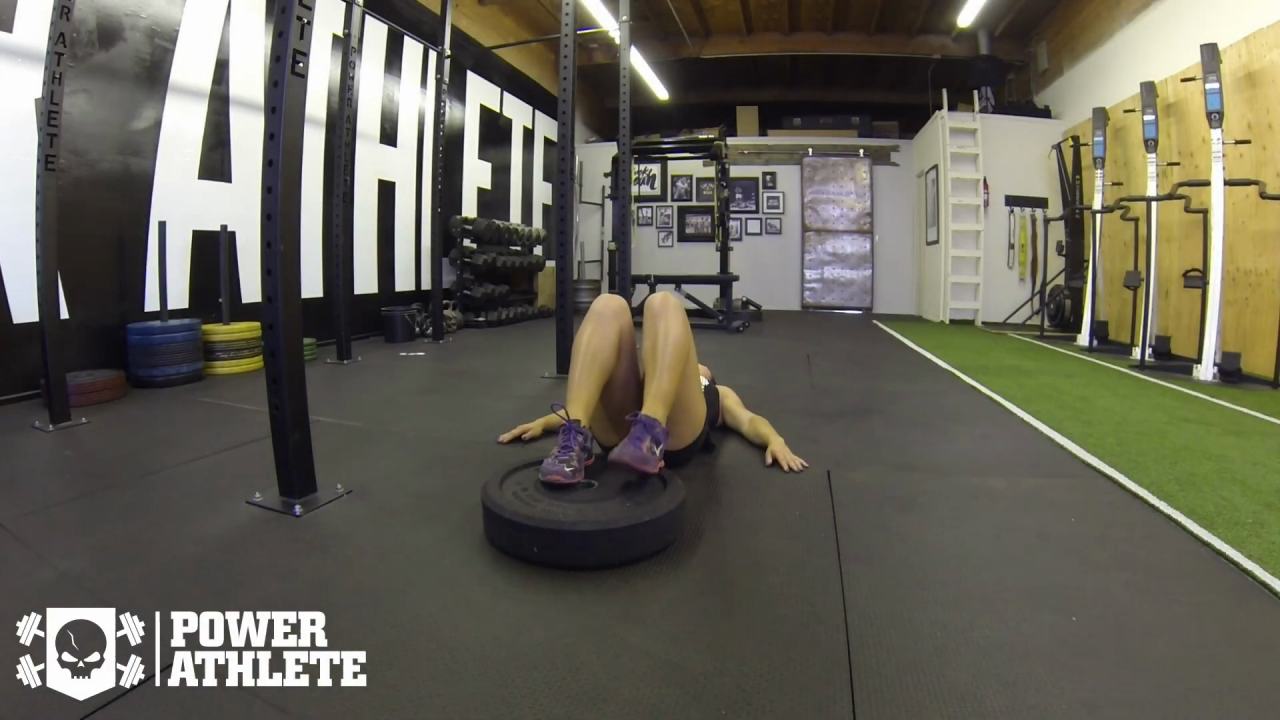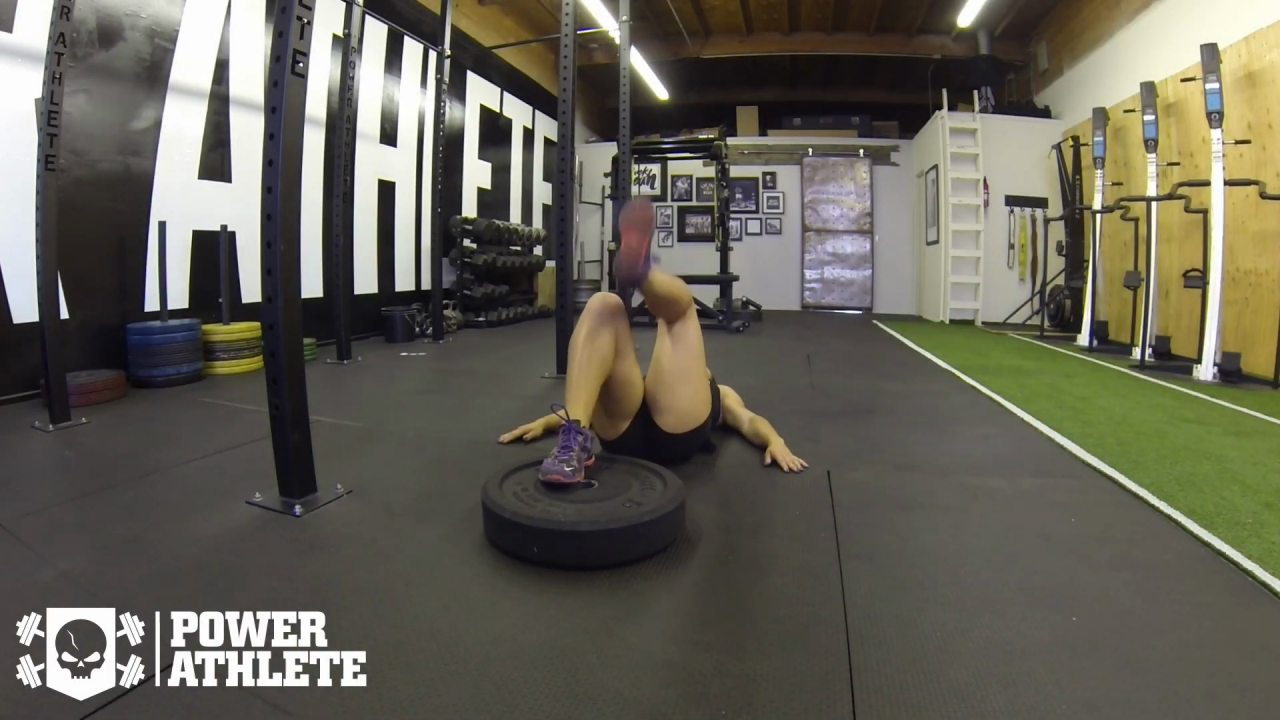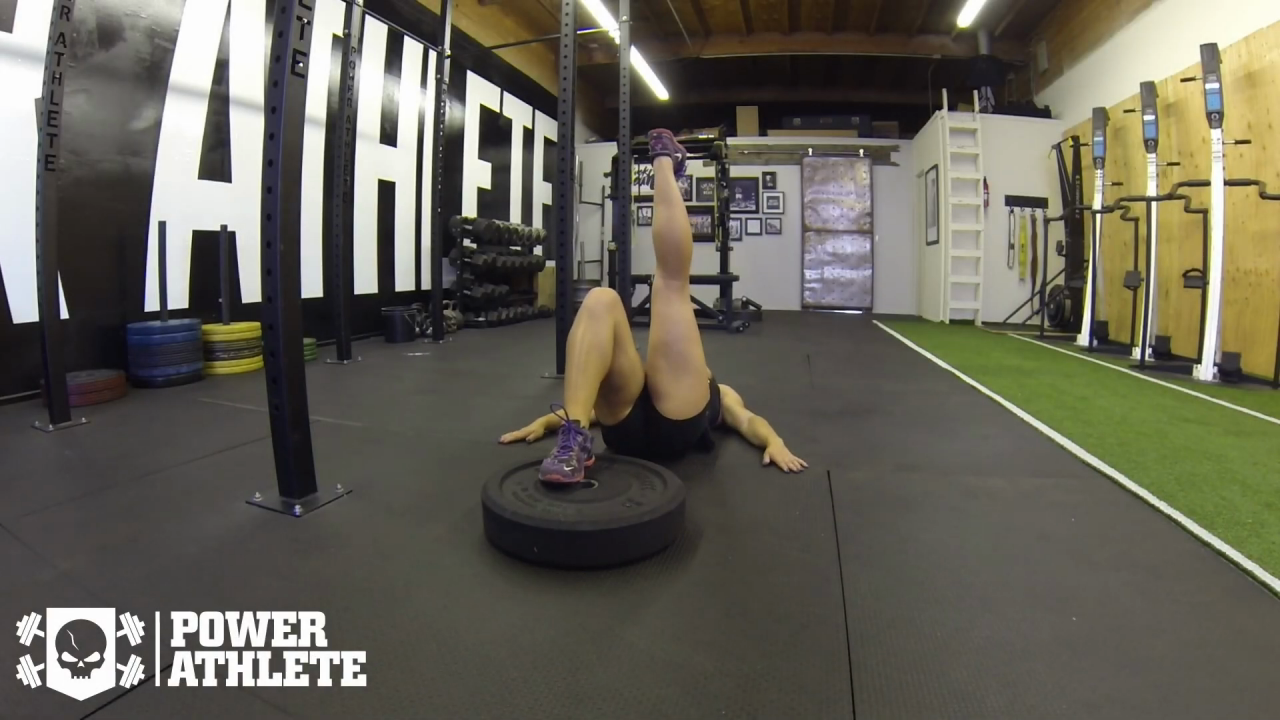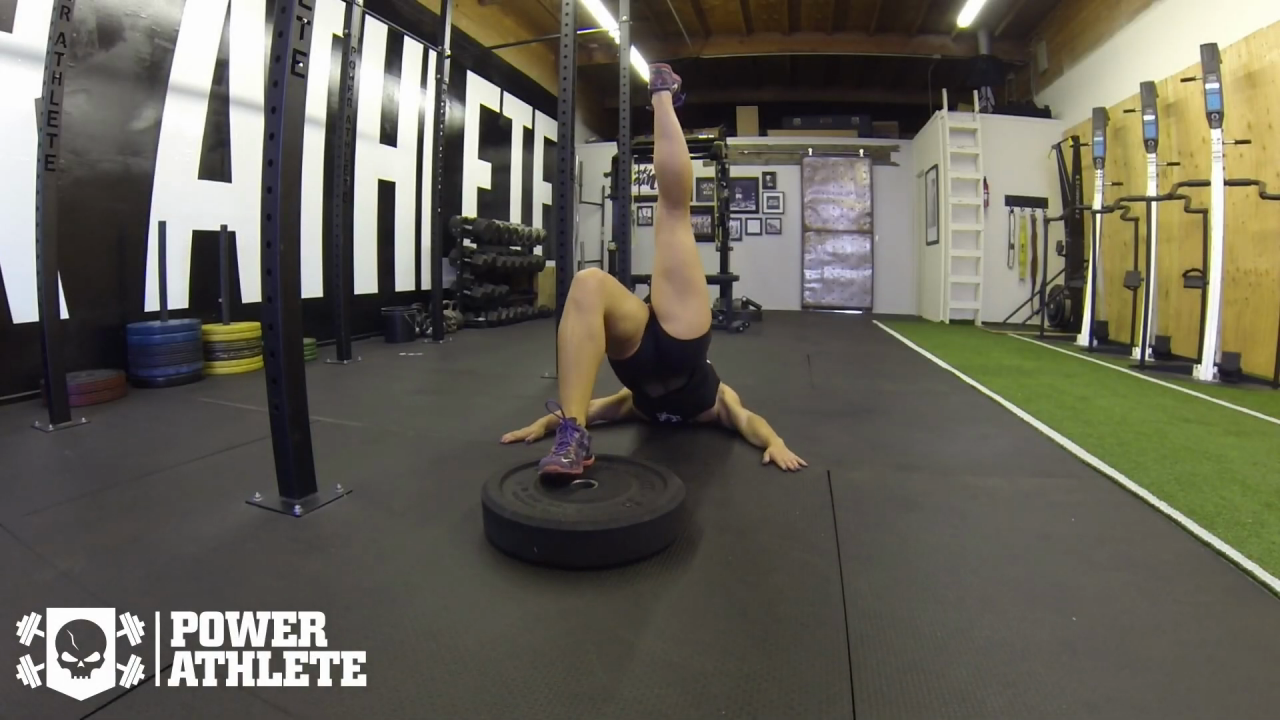
dt=1s
person 1, frame 1
left shoulder: (719, 394)
left elbow: (747, 420)
right elbow: (601, 404)
left wrist: (775, 440)
right wrist: (543, 422)
left hip: (676, 435)
right hip: (619, 422)
left knee: (663, 304)
right knee: (609, 306)
left ankle: (650, 430)
right ankle: (575, 438)
person 1, frame 2
left shoulder: (719, 393)
left elbow: (748, 420)
left wrist: (775, 440)
right wrist: (546, 421)
left hip: (678, 428)
right hip: (624, 428)
left knee: (677, 306)
right knee: (604, 306)
left ankle: (640, 273)
right ankle: (574, 440)
person 1, frame 3
left shoulder: (720, 393)
right shoulder: (640, 382)
left elbow: (747, 420)
right elbow: (598, 404)
left wrist: (774, 442)
right wrist: (545, 421)
left hip: (676, 425)
right hip: (627, 427)
right knee: (601, 301)
right ankle: (573, 439)
person 1, frame 4
left shoulder: (716, 395)
right elbow: (598, 406)
left wrist: (775, 444)
left hip: (681, 345)
right hip: (642, 359)
right ankle: (572, 437)
